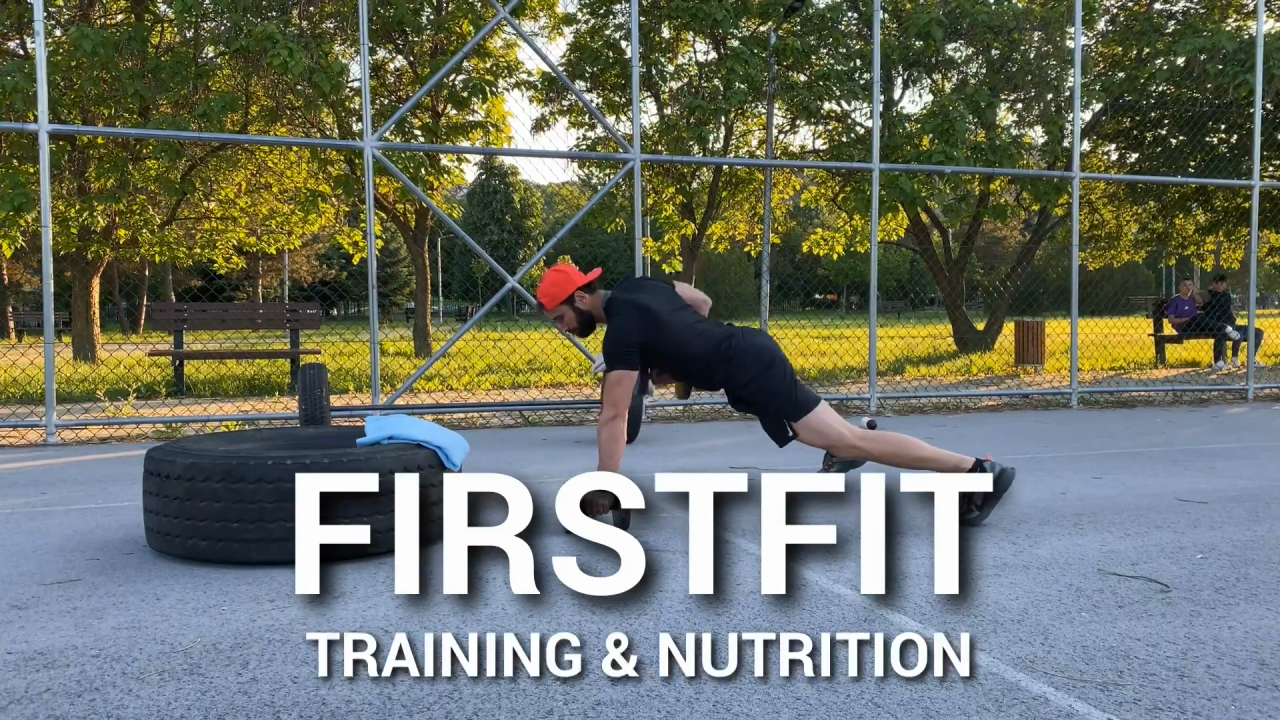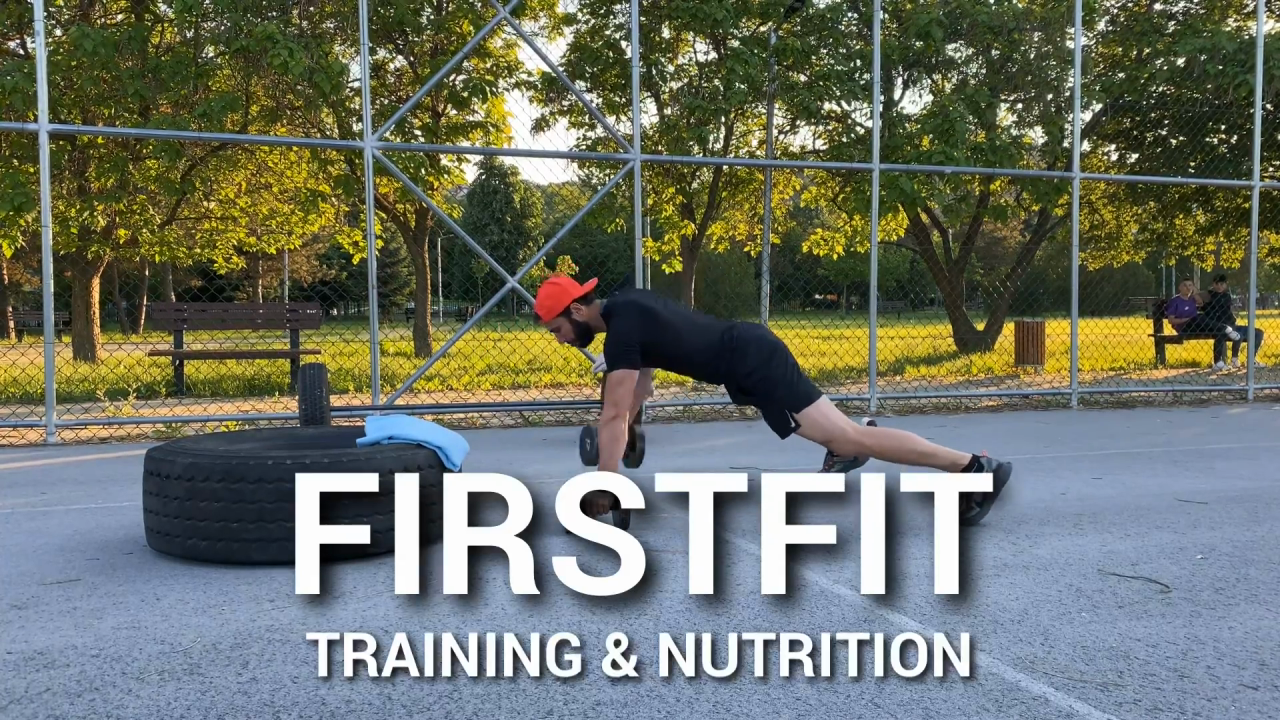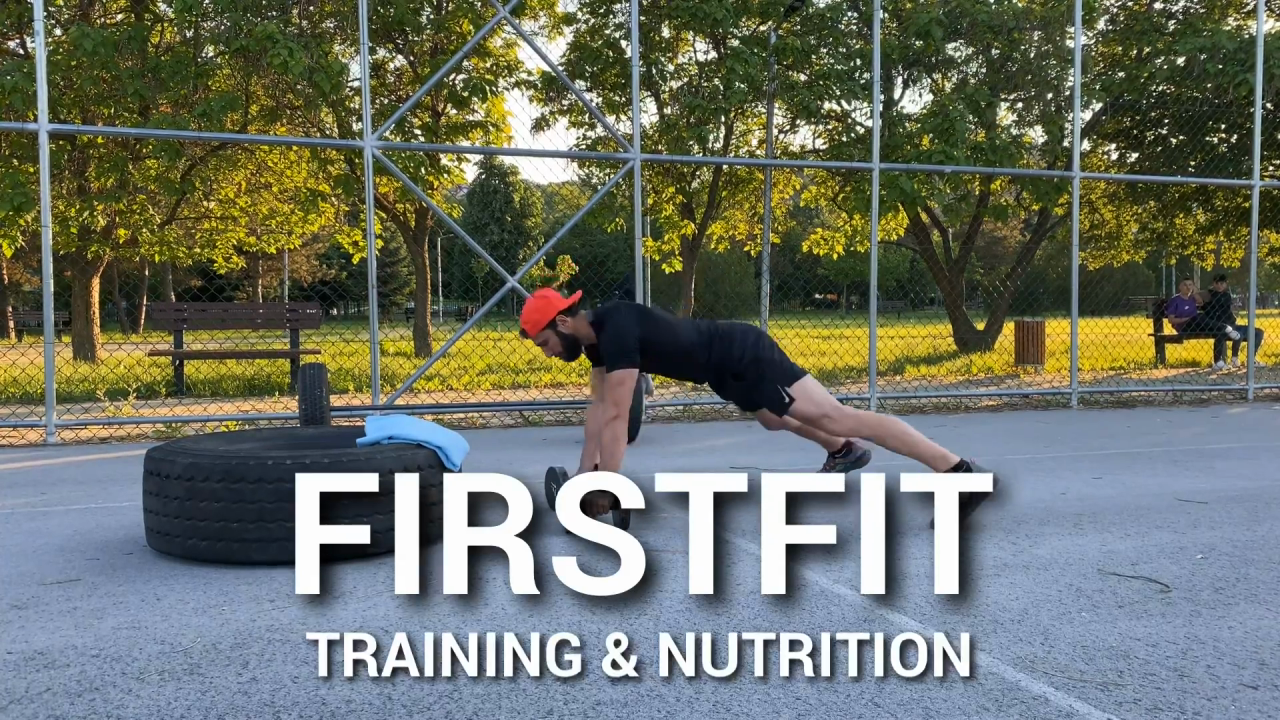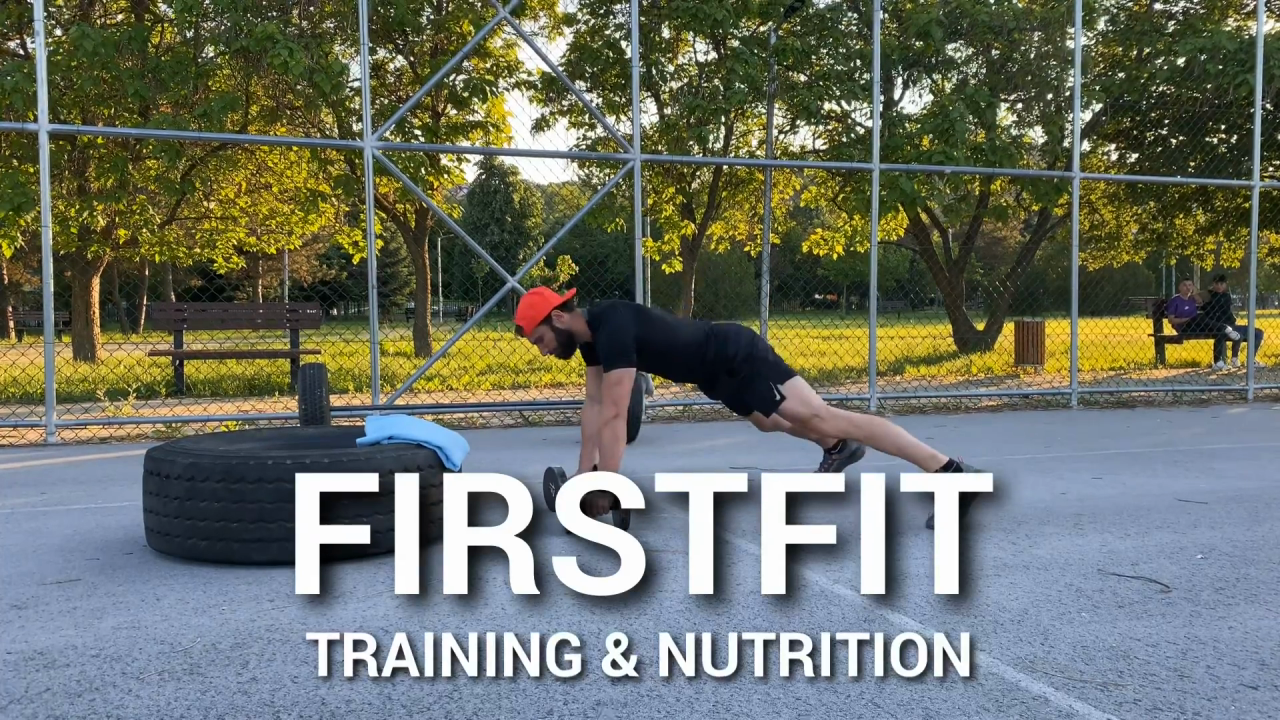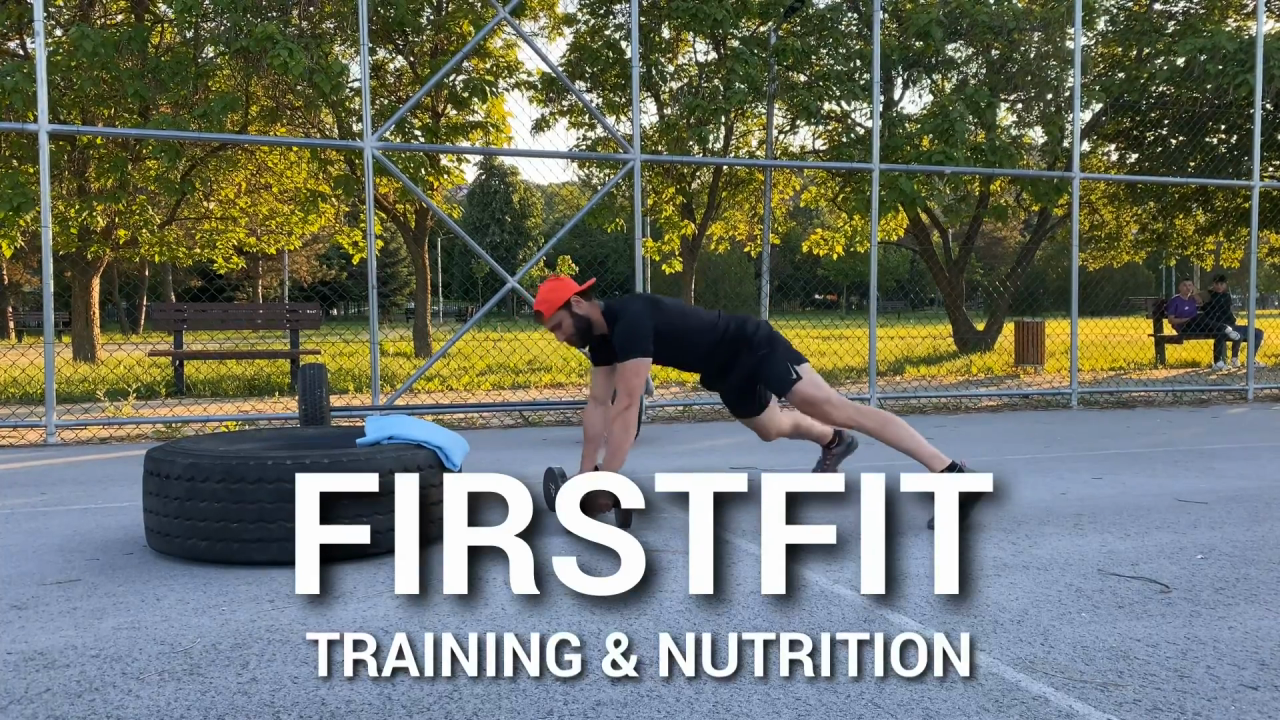
dt=0.2s
person 1, frame 1
left shoulder: (621, 329)
right shoulder: (636, 287)
left elbow: (613, 417)
right elbow: (700, 300)
left wrist: (605, 491)
left hip: (750, 370)
right hip: (751, 346)
left knee: (851, 438)
left ankle: (979, 471)
right ankle: (838, 452)
person 1, frame 2
left shoulder: (621, 330)
right shoulder: (625, 303)
left elbow: (612, 415)
right elbow: (653, 355)
left wrist: (605, 489)
right wrist: (632, 411)
left hip: (753, 362)
right hip: (750, 343)
left knee: (851, 434)
left ankle: (976, 468)
right ankle: (841, 452)
person 1, frame 3
left shoulder: (615, 331)
right shoulder: (603, 326)
left elbow: (615, 416)
right elbow: (599, 404)
left wrist: (609, 492)
right wrist: (584, 471)
left hip: (742, 354)
right hip: (729, 360)
left knee: (835, 416)
right knee: (771, 416)
left ankle: (961, 471)
right ankle: (842, 451)
person 1, frame 4
left shoulder: (612, 328)
right shoulder: (592, 334)
left elbow: (615, 415)
right elbow: (594, 404)
left wrist: (608, 490)
right wrist: (584, 473)
left hip: (737, 356)
right hip: (719, 370)
left knee: (820, 416)
right knee: (768, 420)
left ankle: (950, 471)
right ankle: (839, 449)
person 1, frame 5
left shoulder: (628, 318)
right shoulder: (602, 335)
left elbow: (627, 406)
right elbow: (598, 404)
right wrist: (586, 473)
left hip: (752, 345)
right hip: (726, 368)
left knee: (832, 406)
right knee: (771, 427)
left ankle: (953, 475)
right ankle: (833, 441)
